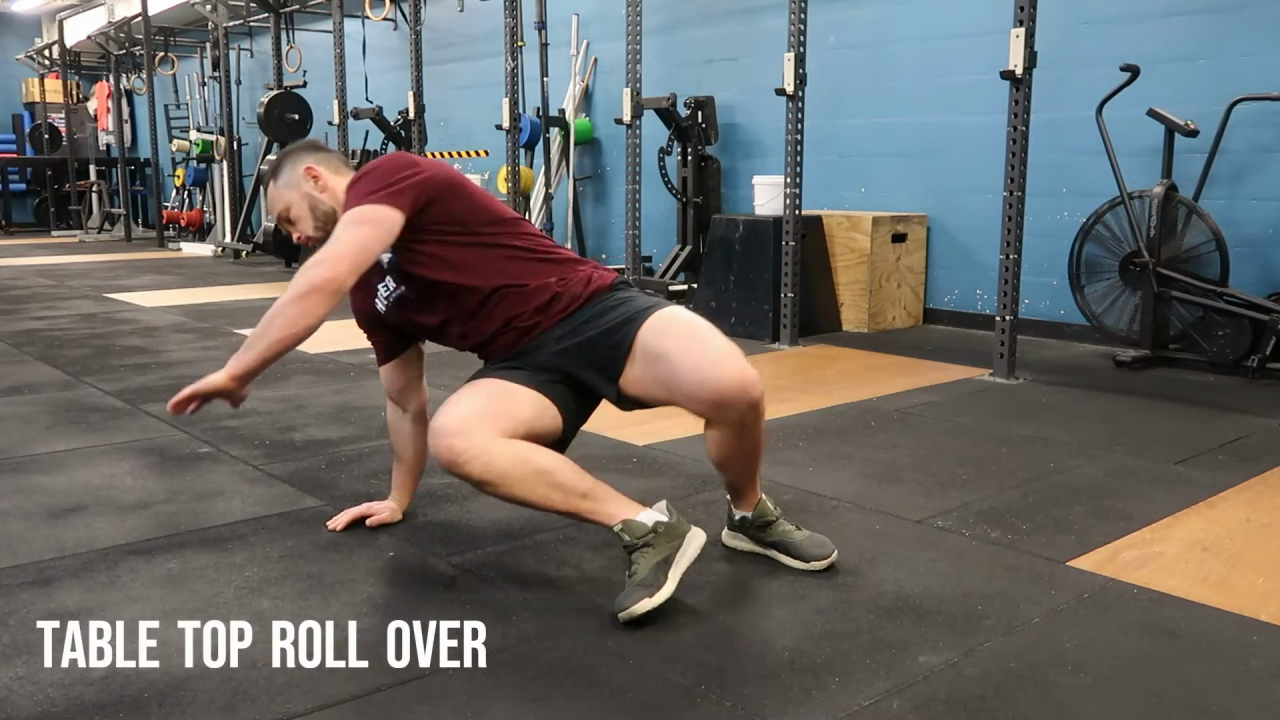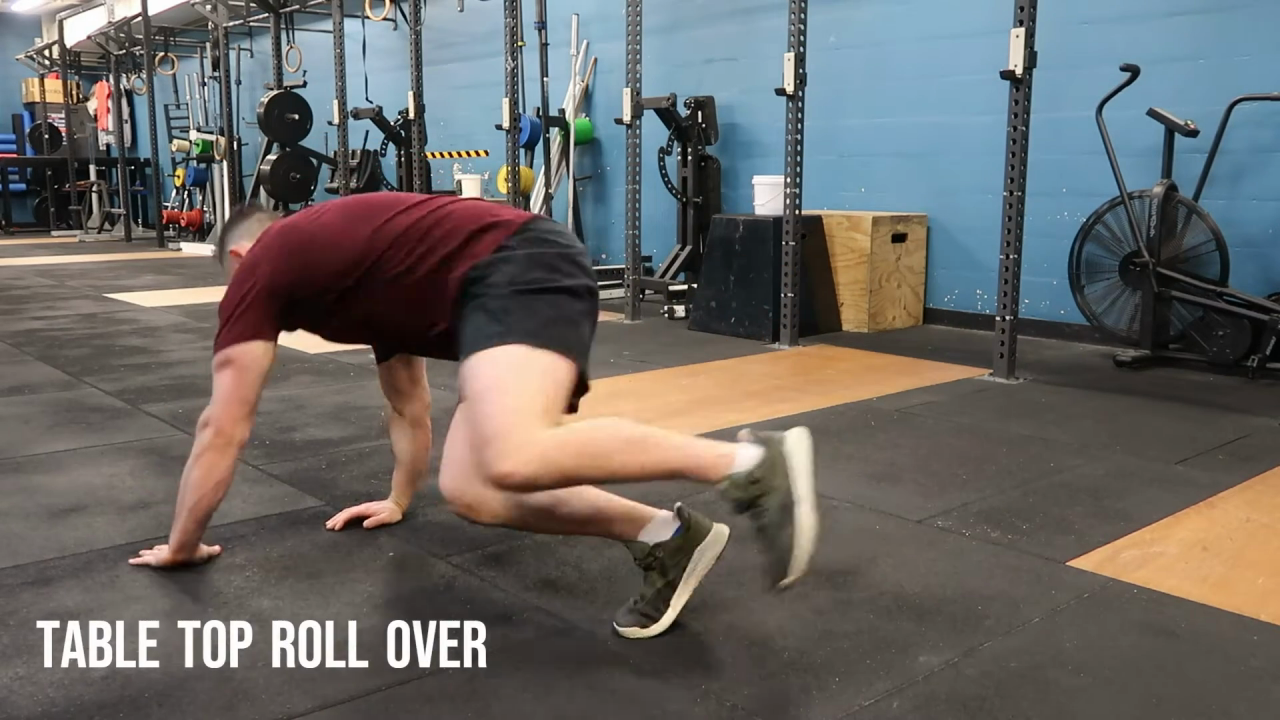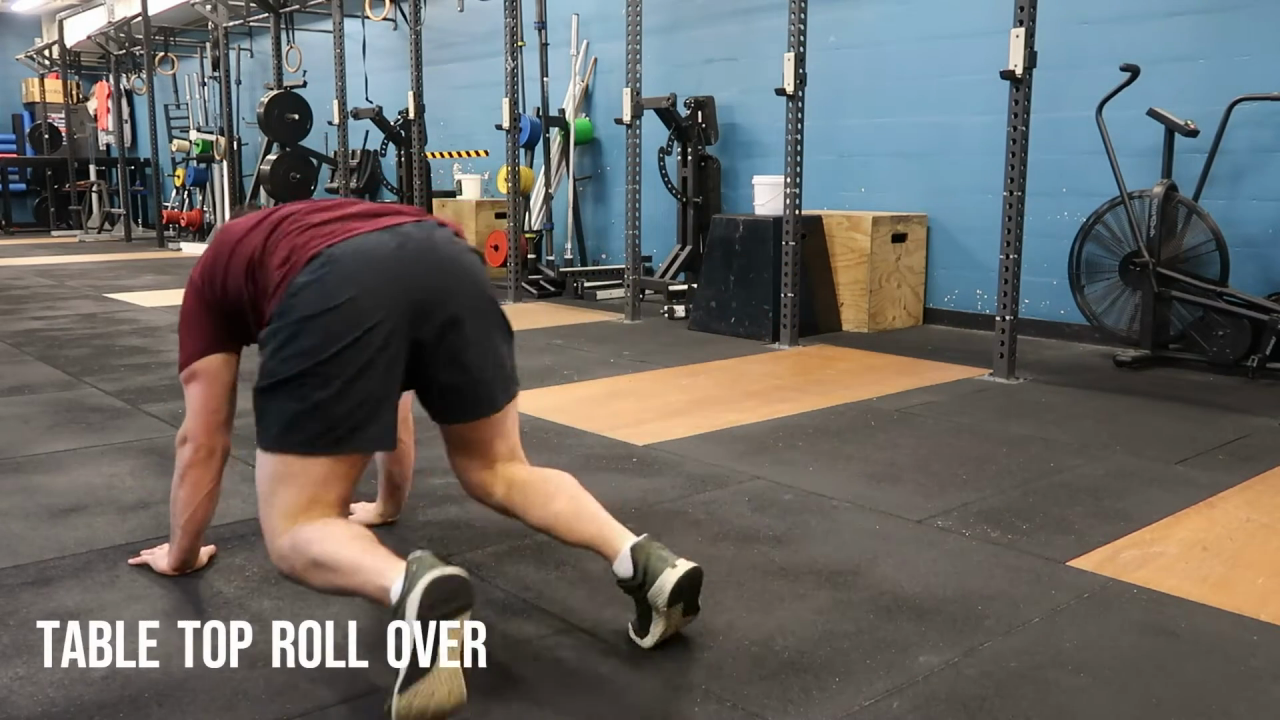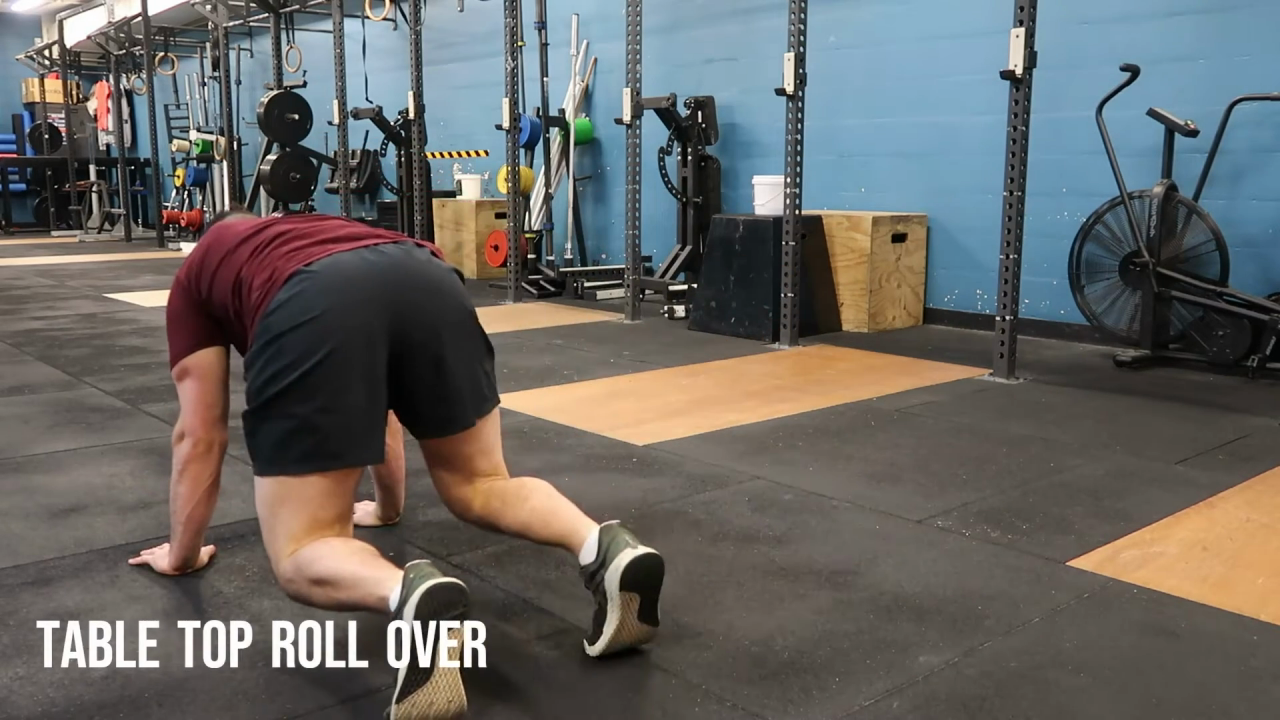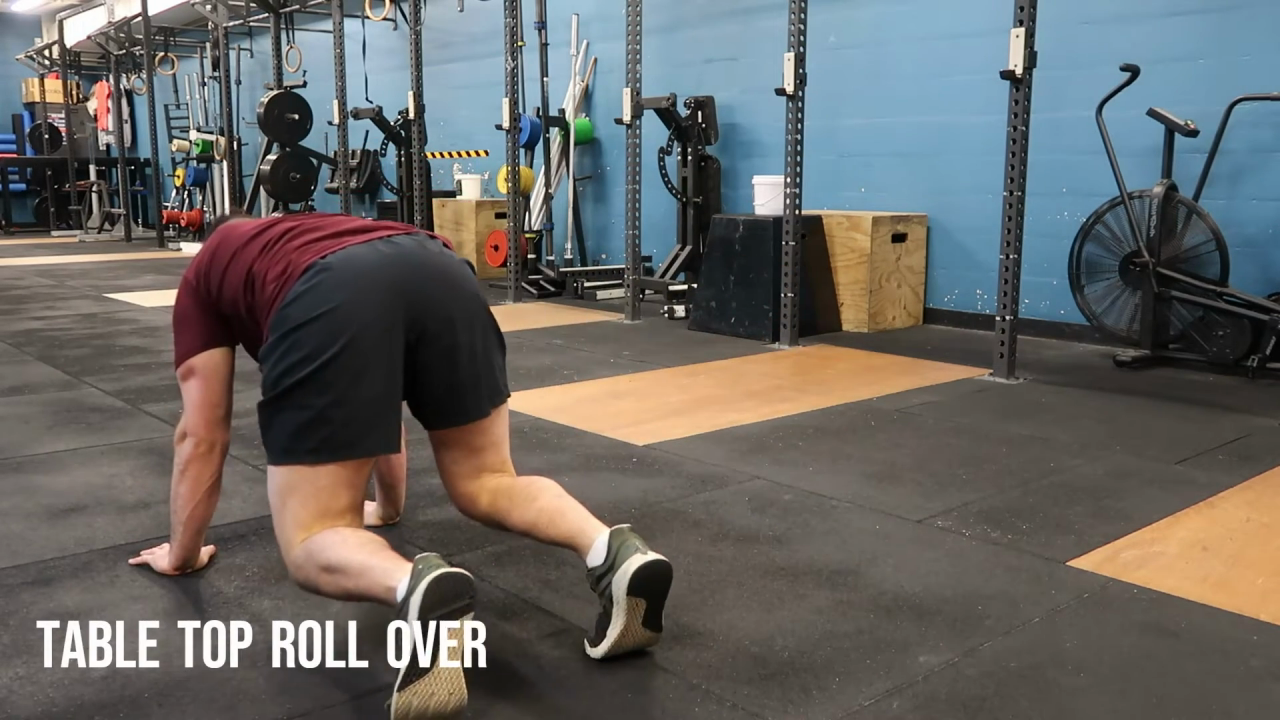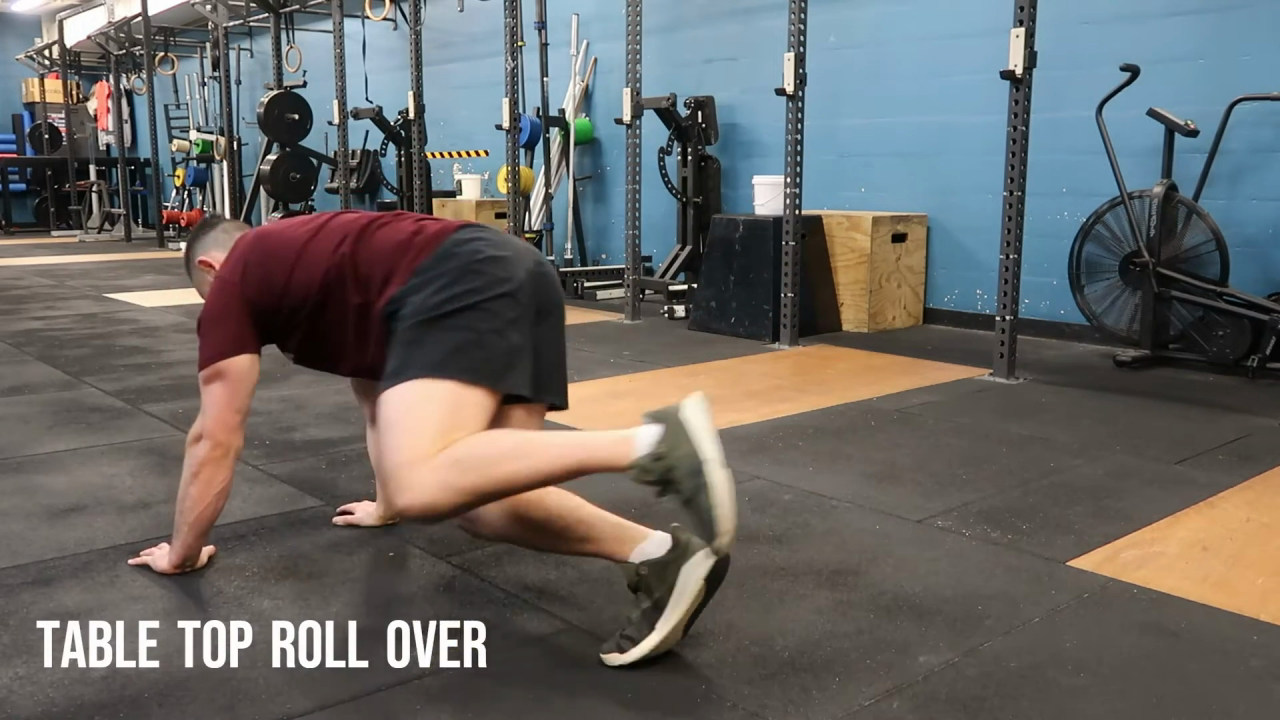
dt=0.5s
person 1, frame 1
left shoulder: (392, 176)
right shoulder: (371, 292)
left elbow: (317, 288)
right elbow: (406, 399)
left wrist: (233, 376)
right wrist: (400, 498)
left hip: (592, 306)
right hip: (526, 358)
left knee: (732, 386)
right knee: (452, 438)
left ankle: (752, 517)
right ankle: (644, 527)
person 1, frame 2
left shoulder: (263, 264)
right shoulder: (333, 255)
left elbow: (223, 429)
right elbow: (408, 400)
left wrist: (182, 543)
right wrist: (399, 499)
left hip: (522, 270)
right hip: (508, 278)
left knee: (513, 461)
right knee: (467, 487)
left ankle: (748, 461)
right ankle: (663, 534)
person 1, frame 3
left shoulder: (212, 273)
left elbow: (202, 441)
right elbow: (392, 399)
left wrist: (181, 553)
right wrist: (389, 506)
left hip: (335, 291)
left knee: (295, 535)
right knee: (500, 477)
left ankle: (413, 589)
right ankle: (640, 559)
person 1, frame 4
left shoulder: (197, 273)
left elbow: (199, 436)
right elbow: (377, 403)
left wrist: (182, 553)
right wrist: (388, 507)
left hip: (314, 314)
left knee: (303, 556)
right knee: (479, 489)
left ankle: (410, 597)
right ankle: (604, 549)
person 1, frame 5
left shoulder: (204, 276)
left elbow: (202, 435)
right elbow: (377, 401)
left wrist: (183, 552)
right wrist: (388, 507)
left hip: (335, 302)
left knee: (314, 546)
right knee: (487, 486)
left ankle: (418, 589)
right ankle: (613, 553)
person 1, frame 6
left shoulder: (231, 278)
right shoulder: (300, 250)
left elbow: (216, 438)
right elbow: (385, 395)
left wrist: (182, 551)
right wrist: (386, 502)
left hip: (463, 273)
right hip: (513, 266)
left knee: (425, 485)
right knee: (489, 501)
left ankle: (653, 445)
right ankle: (664, 553)
